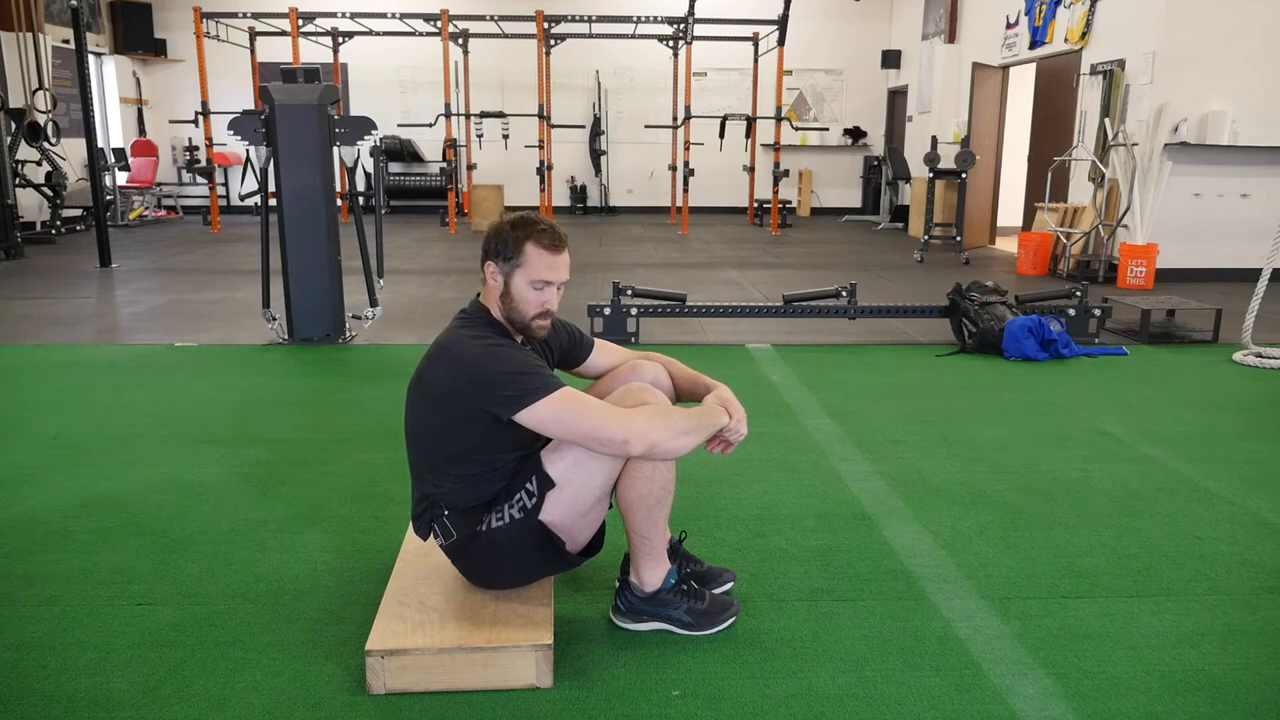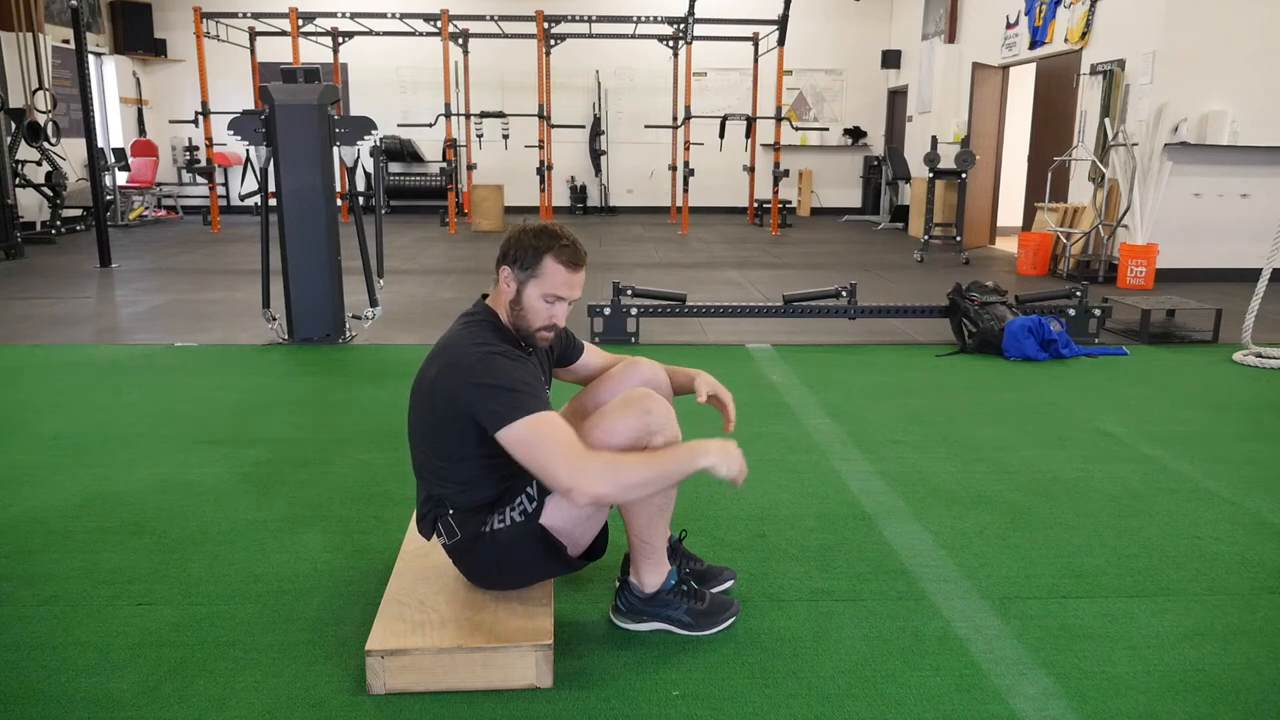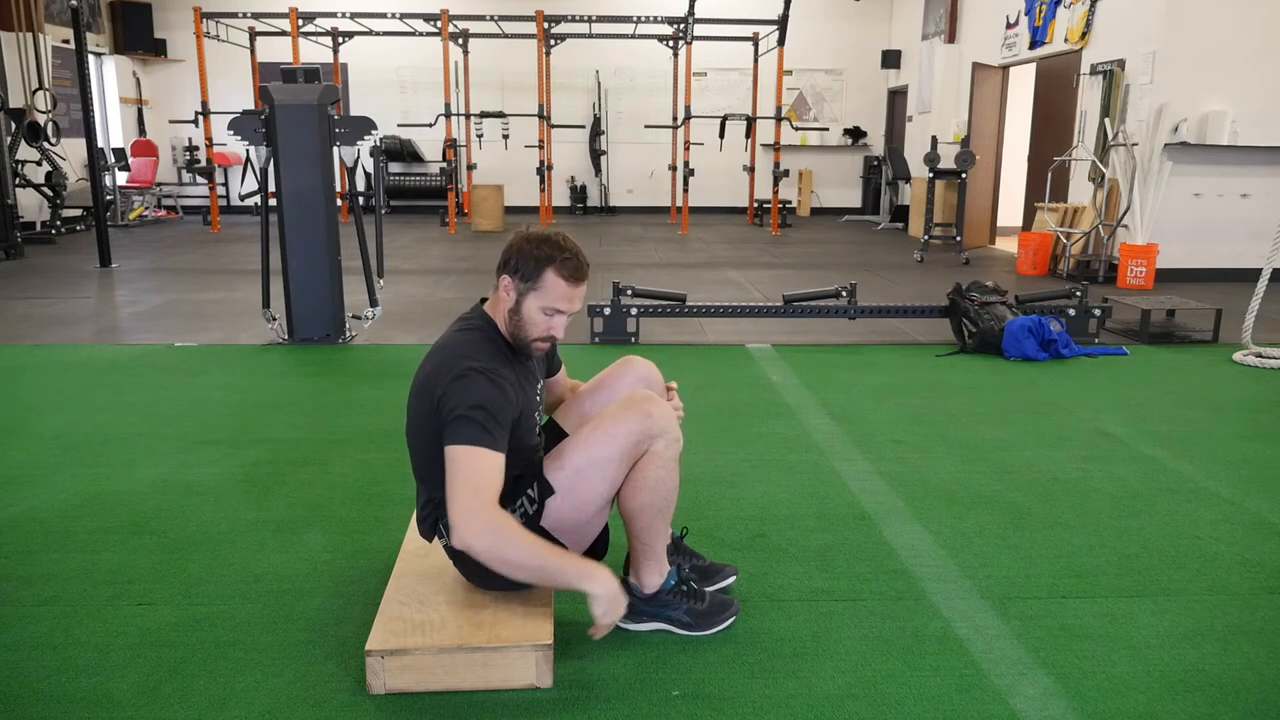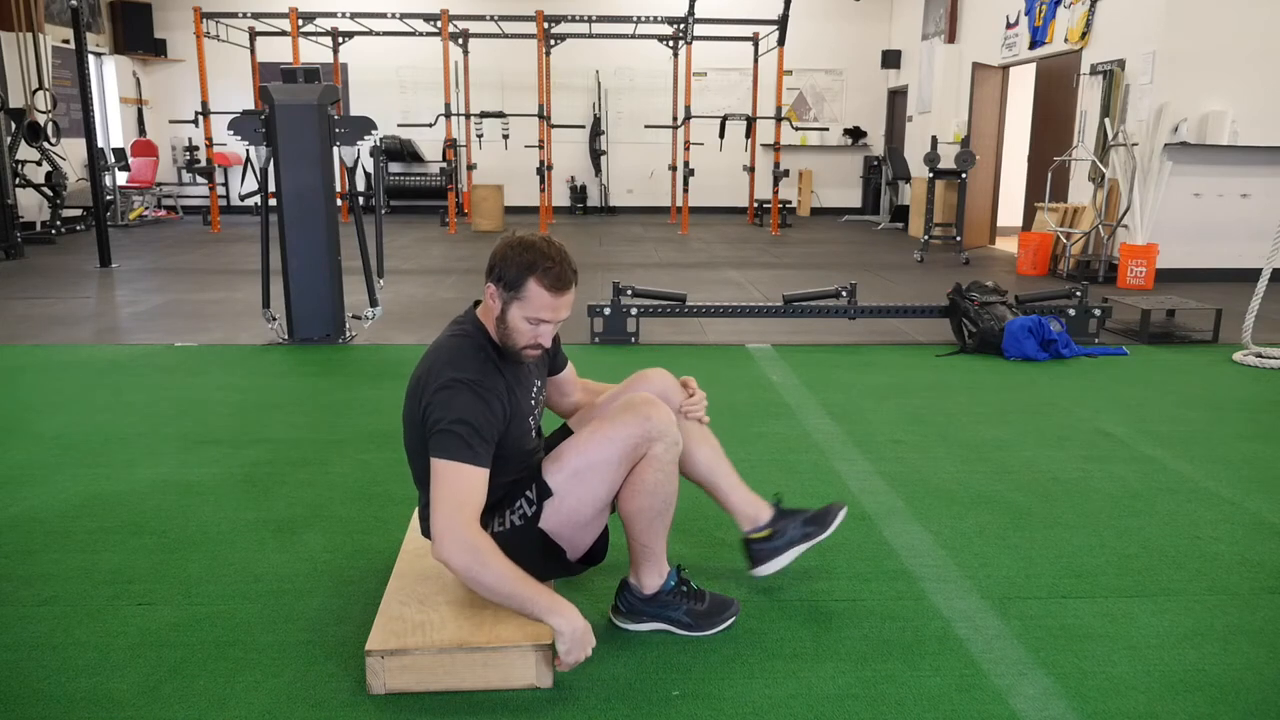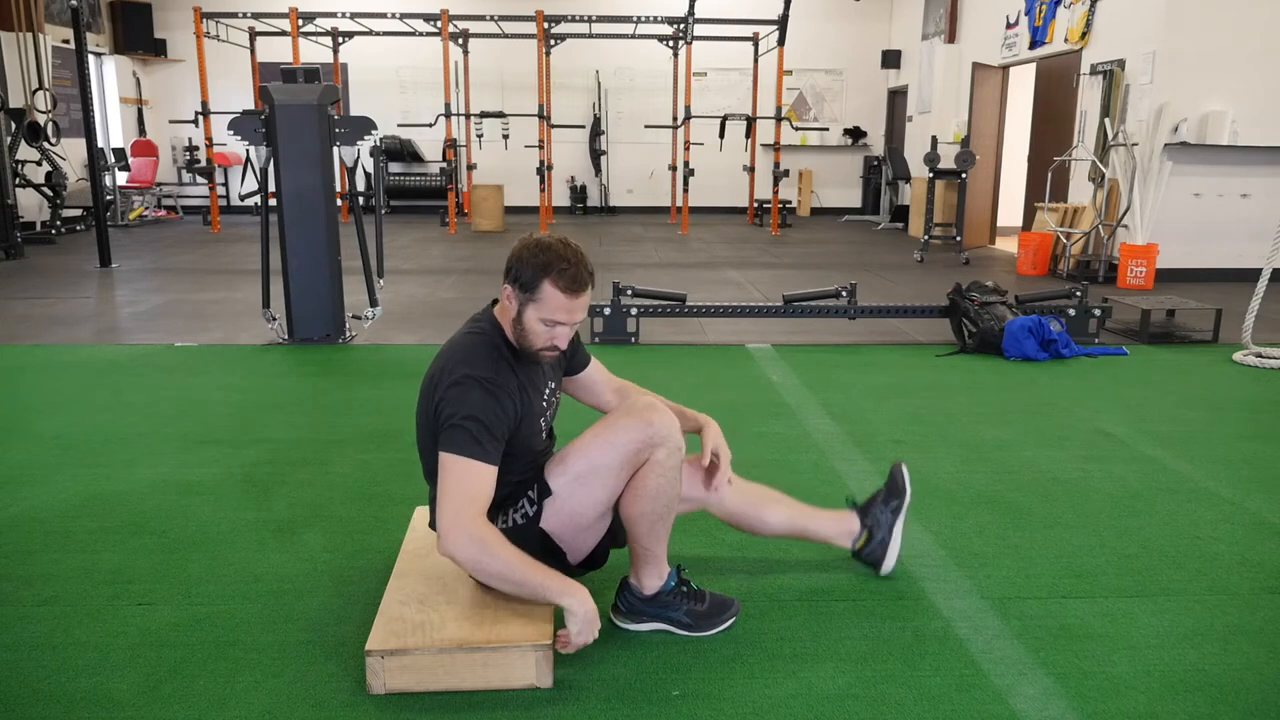
dt=0.3s
person 1, frame 1
left shoulder: (532, 324)
right shoulder: (480, 358)
left elbow: (638, 362)
right elbow: (629, 437)
left wrist: (710, 388)
right wrist: (717, 416)
left hip: (514, 485)
right hip: (487, 538)
left knee: (646, 377)
right knee: (641, 416)
left ankle: (659, 551)
right ankle: (650, 591)
person 1, frame 2
left shoulder: (533, 325)
right shoulder: (483, 362)
left elbow: (615, 365)
right elbow: (582, 483)
left wrist: (692, 377)
right wrist: (702, 453)
left hip: (517, 486)
right hip: (490, 538)
left knee: (643, 377)
right knee: (648, 416)
left ankle: (658, 551)
right ankle: (650, 591)
person 1, frame 3
left shoulder: (524, 328)
right shoulder: (475, 374)
left elbow: (560, 394)
right elbow: (474, 530)
left wrist: (650, 395)
right wrist: (593, 578)
right hip: (501, 541)
left knee: (636, 374)
right knee: (651, 419)
left ankle: (662, 551)
right ankle: (650, 592)
person 1, frame 4
left shoulder: (530, 328)
right shoulder: (461, 385)
left elbow: (575, 395)
right elbow: (453, 542)
left wrist: (674, 396)
right wrist: (561, 616)
left hip: (527, 484)
right hip: (509, 537)
left knee: (658, 386)
right knee: (652, 423)
left ankle: (762, 528)
right ankle: (649, 594)
person 1, frame 5
left shoulder: (548, 334)
right shoulder: (475, 382)
left elbow: (612, 392)
right elbow: (458, 536)
left wrist: (700, 422)
right wrist: (571, 596)
left hip: (540, 499)
right hip: (512, 538)
left knee: (706, 481)
right knee: (653, 426)
left ankle: (857, 532)
right ankle: (649, 593)
